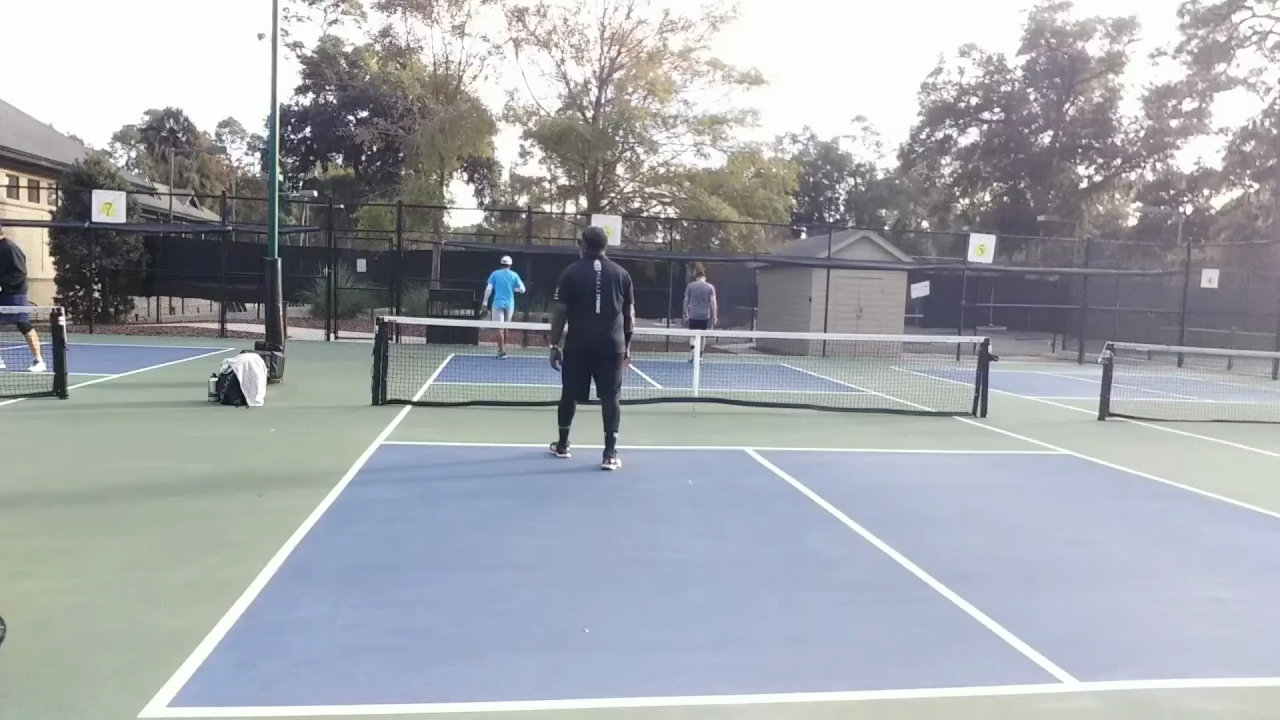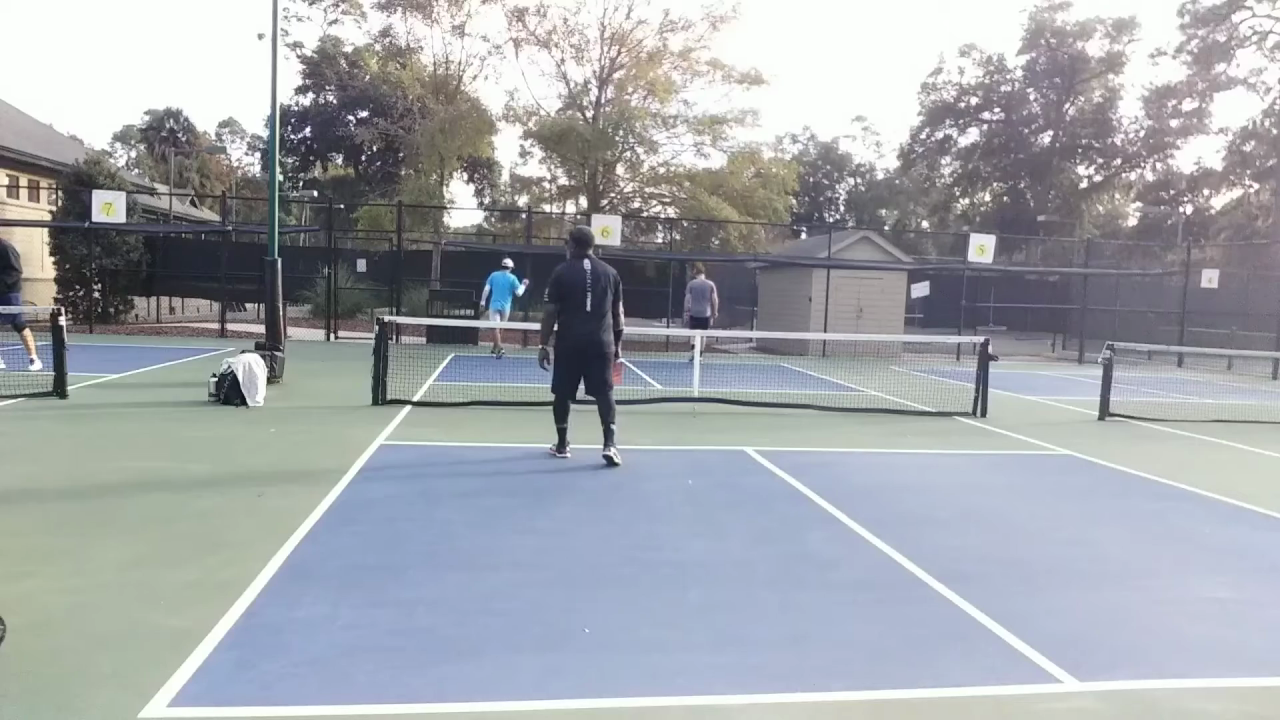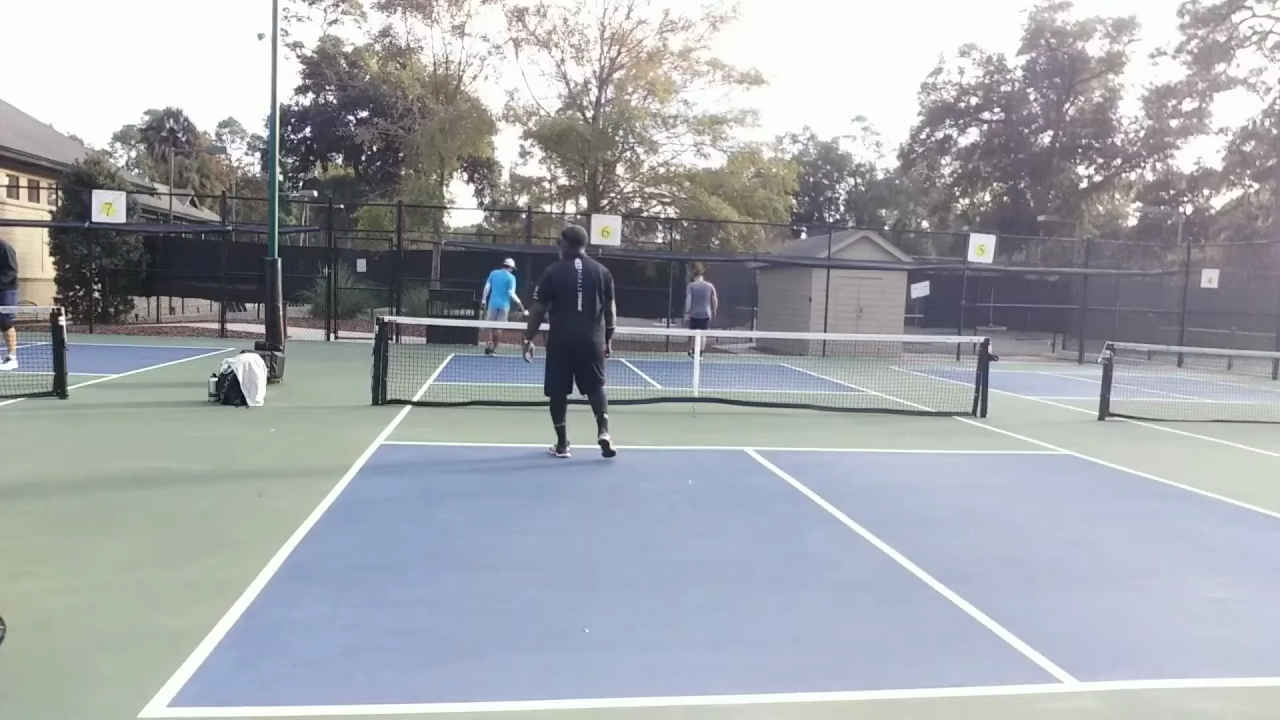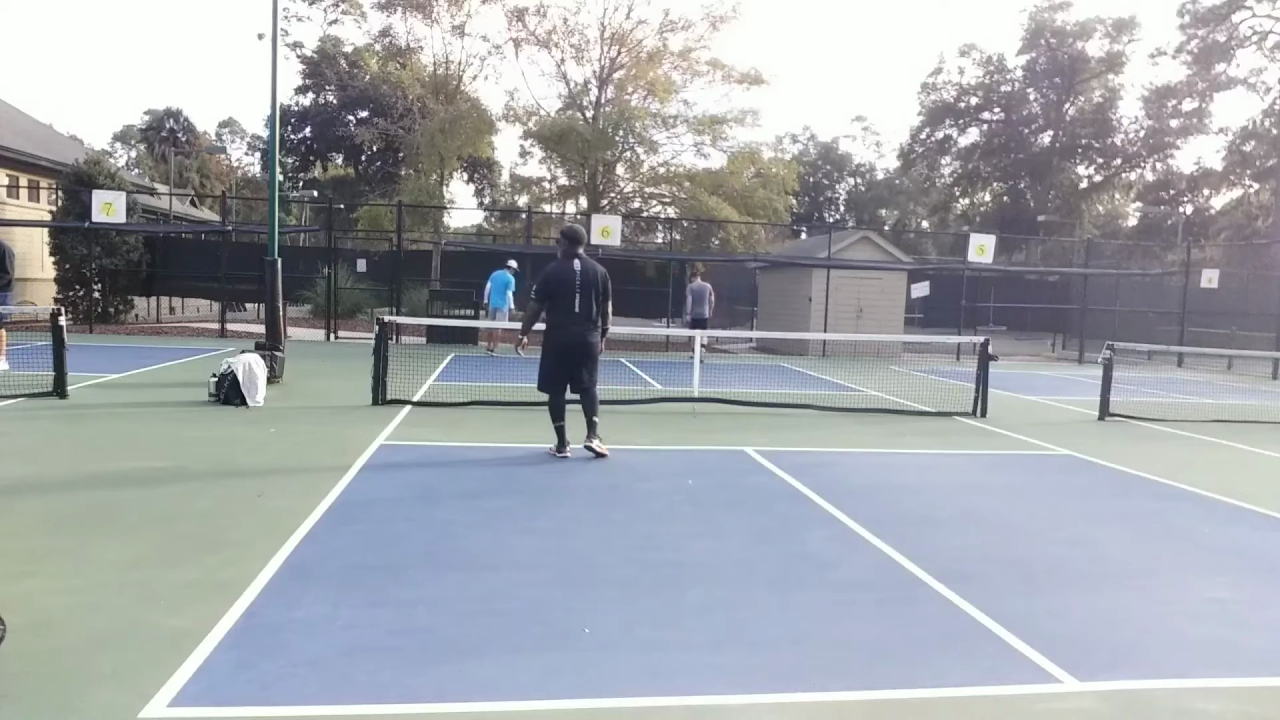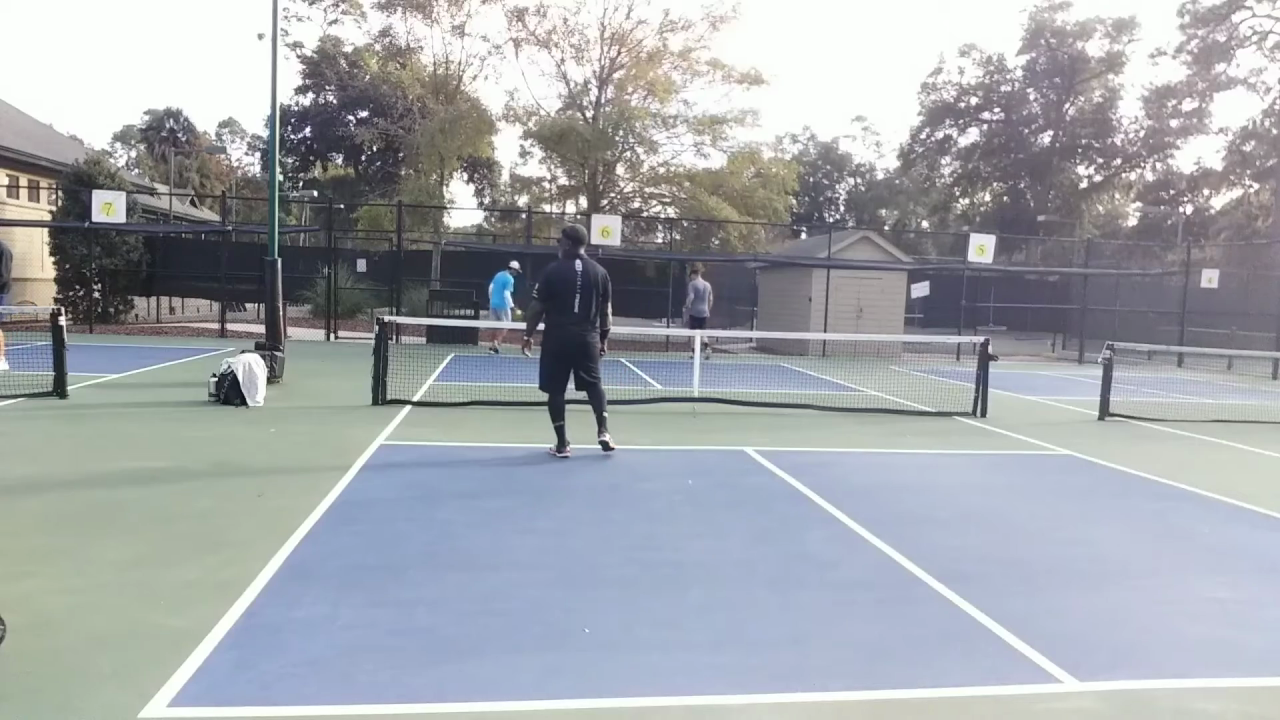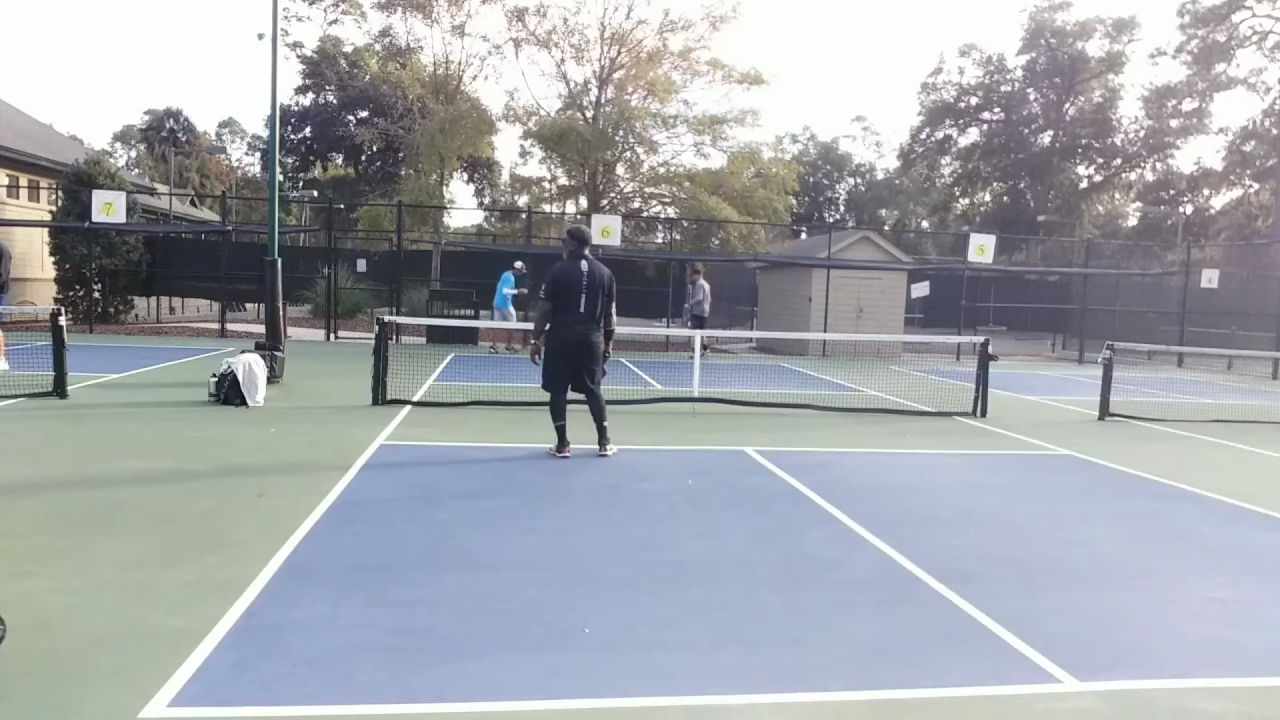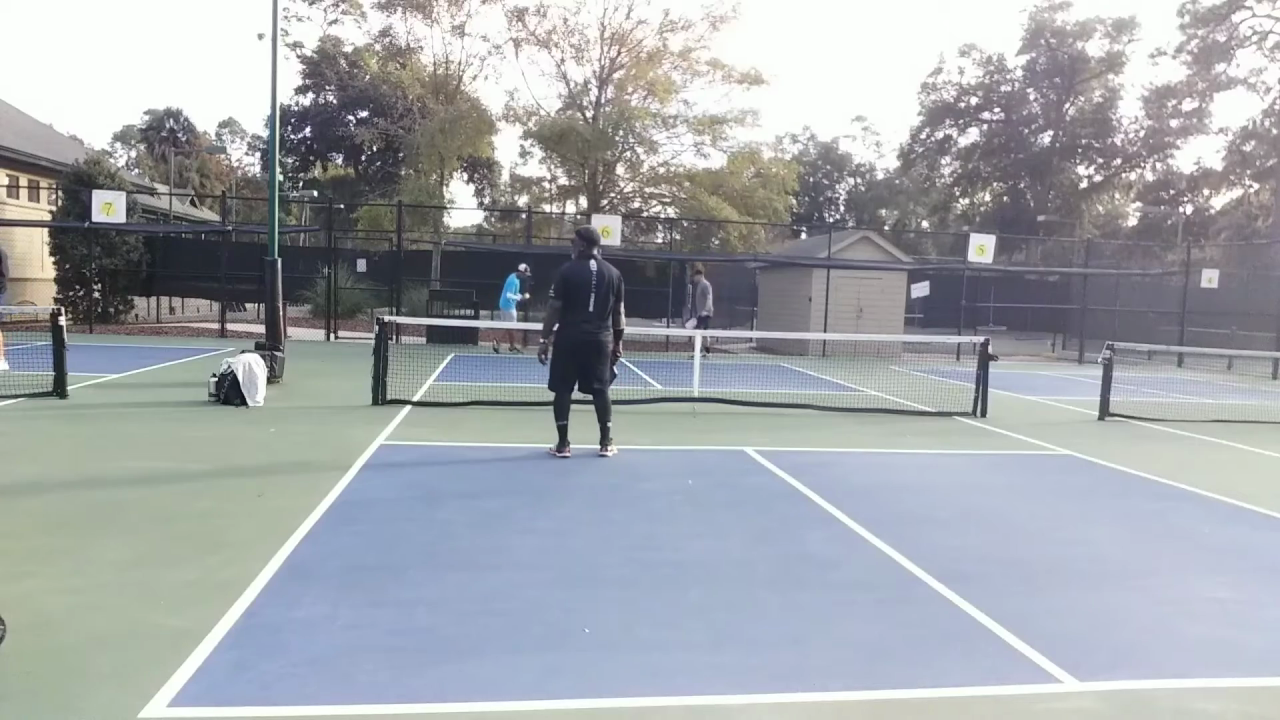
dt=0.2s
person 1, frame 1
left shoulder: (571, 273)
right shoulder: (621, 273)
left elbow: (560, 313)
right elbow: (629, 314)
left wrist: (555, 345)
right wrist: (626, 345)
left hip: (578, 344)
right hip: (611, 344)
left knee: (570, 395)
right knee: (610, 396)
left ankle: (562, 445)
right ankle: (610, 453)
person 1, frame 2
left shoulder: (561, 272)
right shoulder: (610, 272)
left elbow: (550, 312)
right elbow: (618, 312)
left wrist: (544, 345)
right wrist: (617, 343)
left hip: (569, 342)
right hip: (601, 342)
left knee: (563, 394)
right knee: (604, 393)
left ankle: (562, 444)
right ankle: (609, 444)
person 1, frame 3
left shoulder: (553, 272)
right shoulder: (602, 271)
left elbow: (538, 310)
right elbow: (610, 310)
left wrist: (528, 339)
right wrist: (607, 339)
left hip: (561, 341)
right hip: (592, 340)
left knee: (558, 392)
right knee: (596, 388)
left ankle: (562, 444)
right ankle: (604, 432)
person 1, frame 4
left shoulder: (551, 271)
right shoulder: (599, 272)
left elbow: (535, 308)
right elbow: (606, 310)
left wrist: (523, 334)
right wrist: (602, 337)
left hip: (557, 341)
right hip: (588, 340)
left knee: (556, 391)
right knee: (587, 388)
left ankle: (562, 444)
right ankle: (592, 436)
person 1, frame 5
left shoulder: (553, 271)
right shoulder: (600, 272)
left elbow: (536, 309)
right elbow: (606, 312)
left wrist: (527, 335)
right wrist: (603, 340)
left hip: (557, 340)
right hip: (587, 340)
left knee: (556, 391)
right knee: (594, 385)
left ankle: (562, 444)
right ankle: (603, 433)
person 1, frame 6
left shoulder: (559, 271)
right shoulder: (605, 273)
left elbow: (544, 310)
right elbow: (610, 313)
left wrist: (536, 340)
right wrist: (608, 342)
left hip: (561, 340)
right hip: (591, 341)
left knee: (558, 391)
right knee: (593, 390)
left ankle: (562, 444)
right ankle: (604, 442)
person 1, frame 7
left shoulder: (567, 270)
right shoulder: (613, 273)
left elbow: (554, 308)
right elbow: (619, 312)
left wrist: (544, 339)
right wrist: (617, 342)
left hip: (569, 339)
right hip: (600, 341)
left knee: (562, 391)
right knee: (600, 391)
left ankle: (563, 444)
right ankle: (606, 443)
